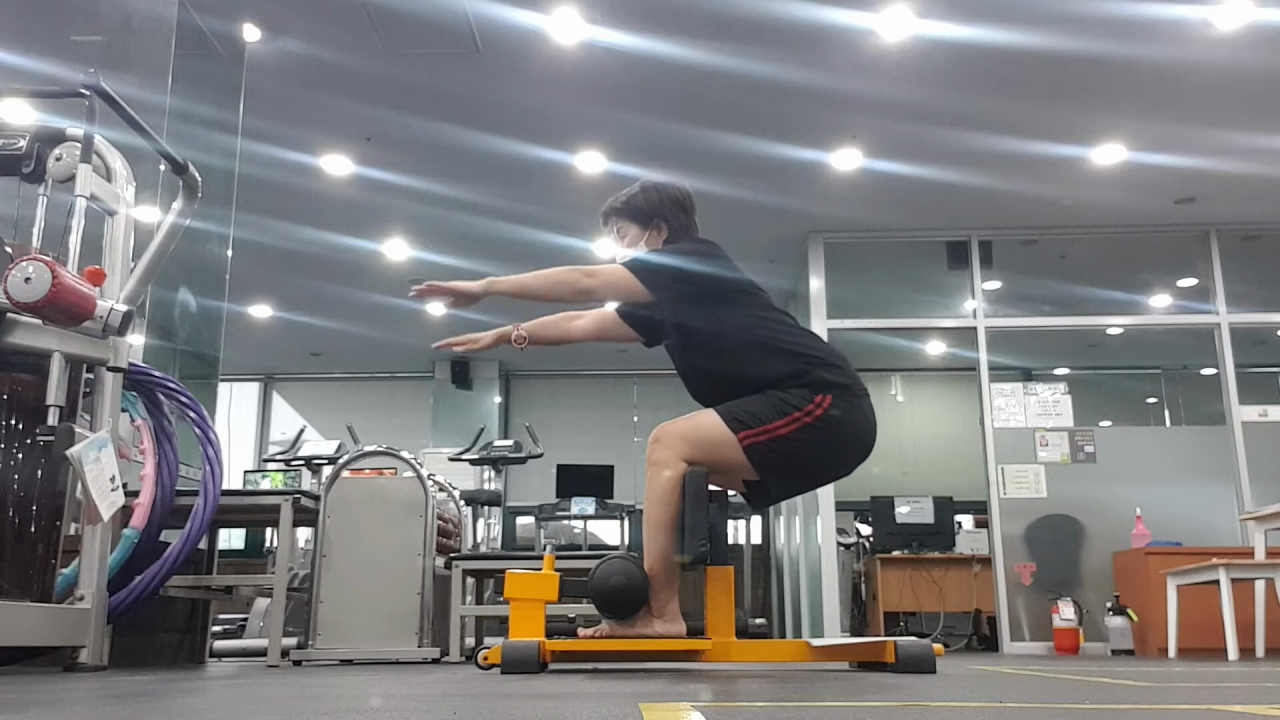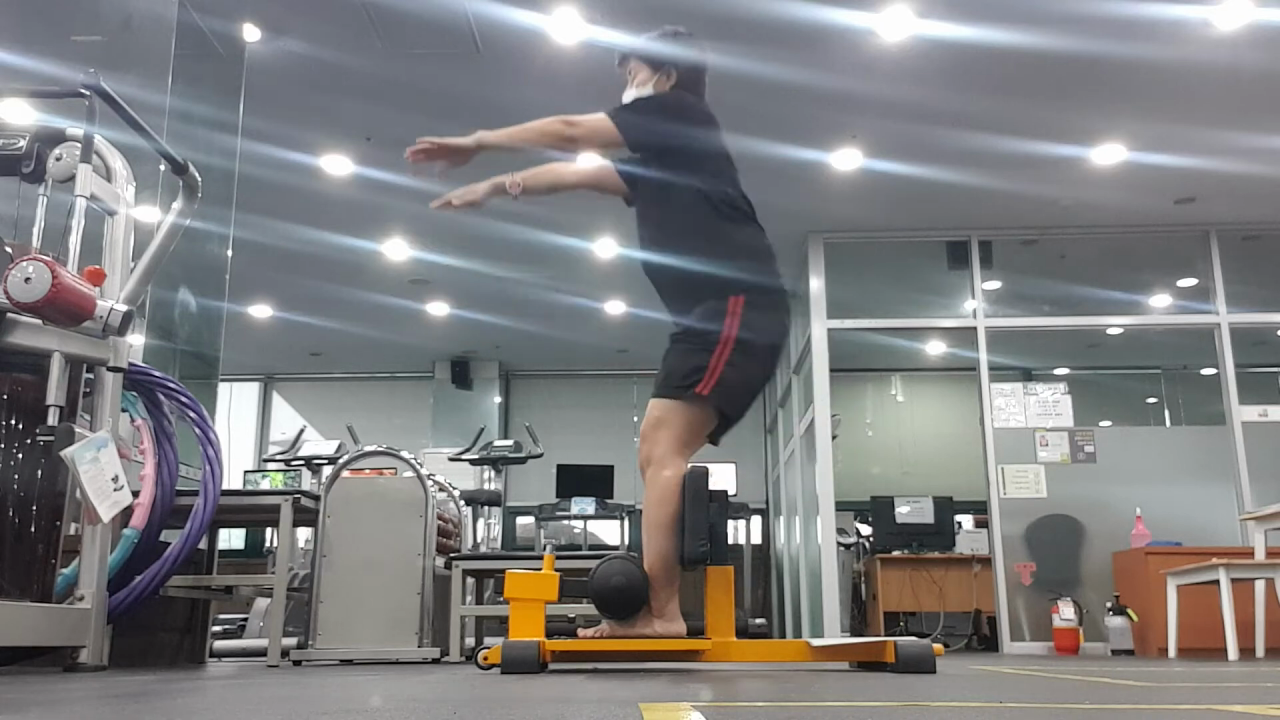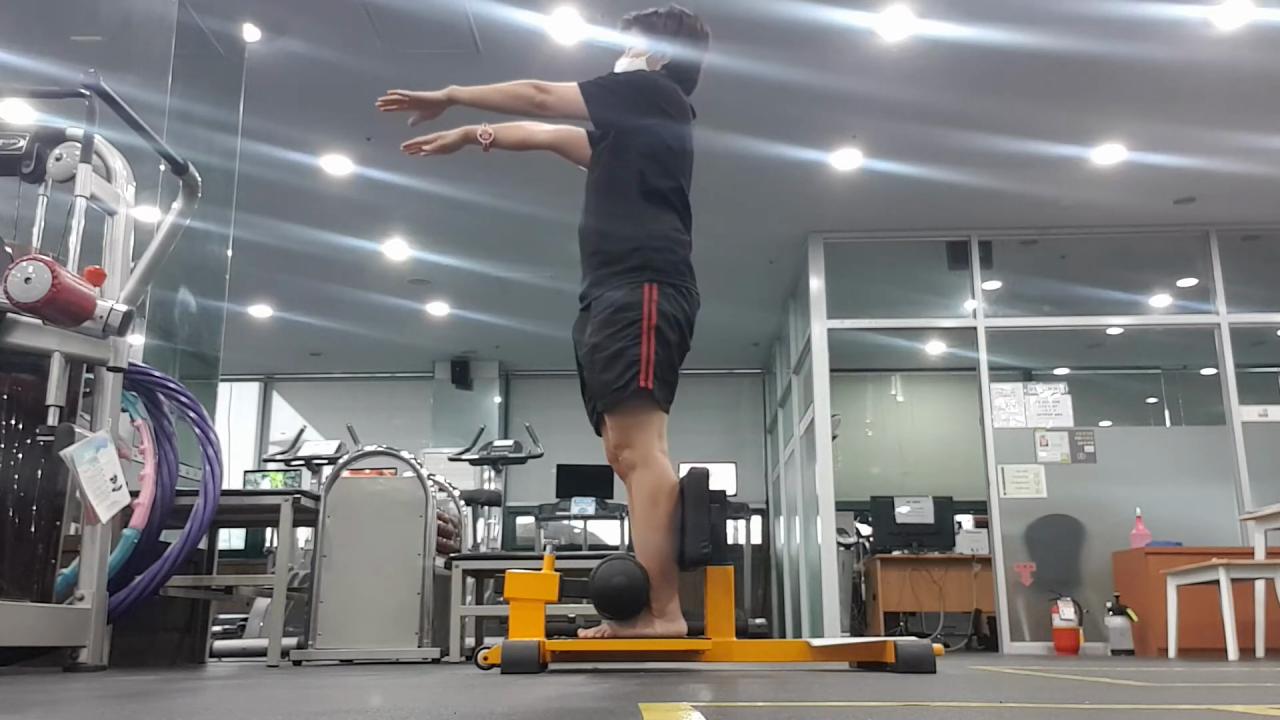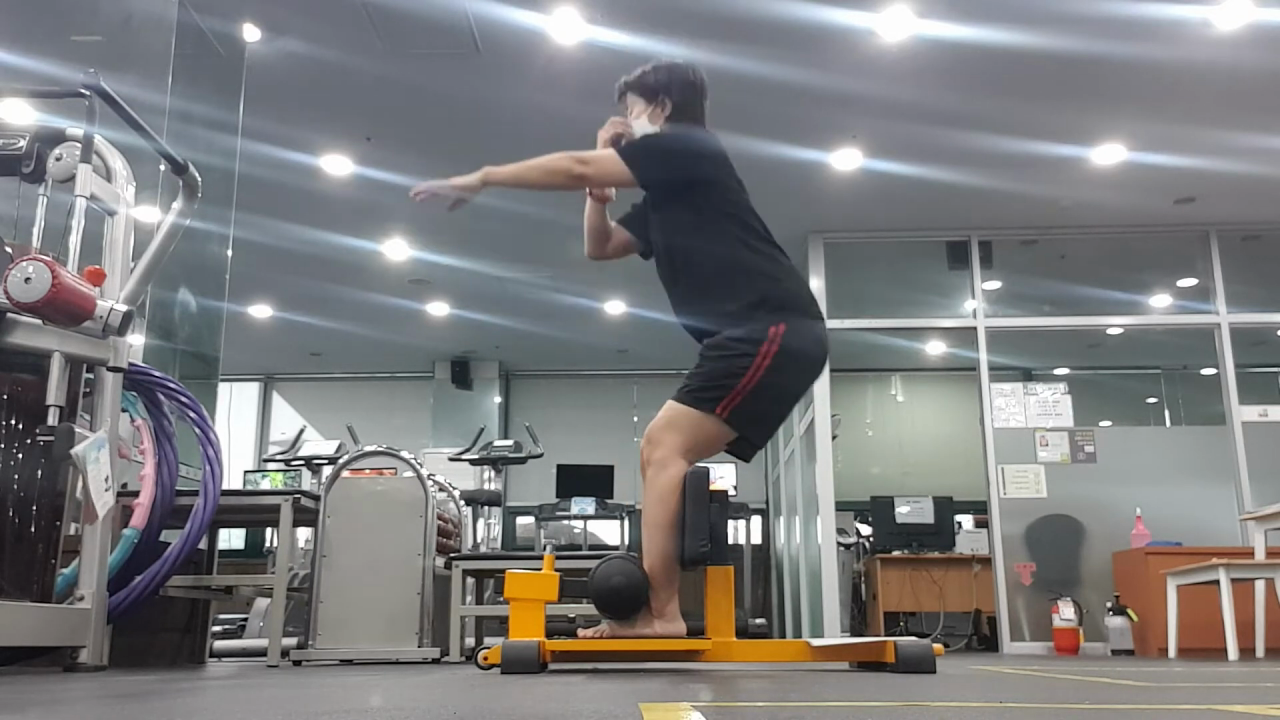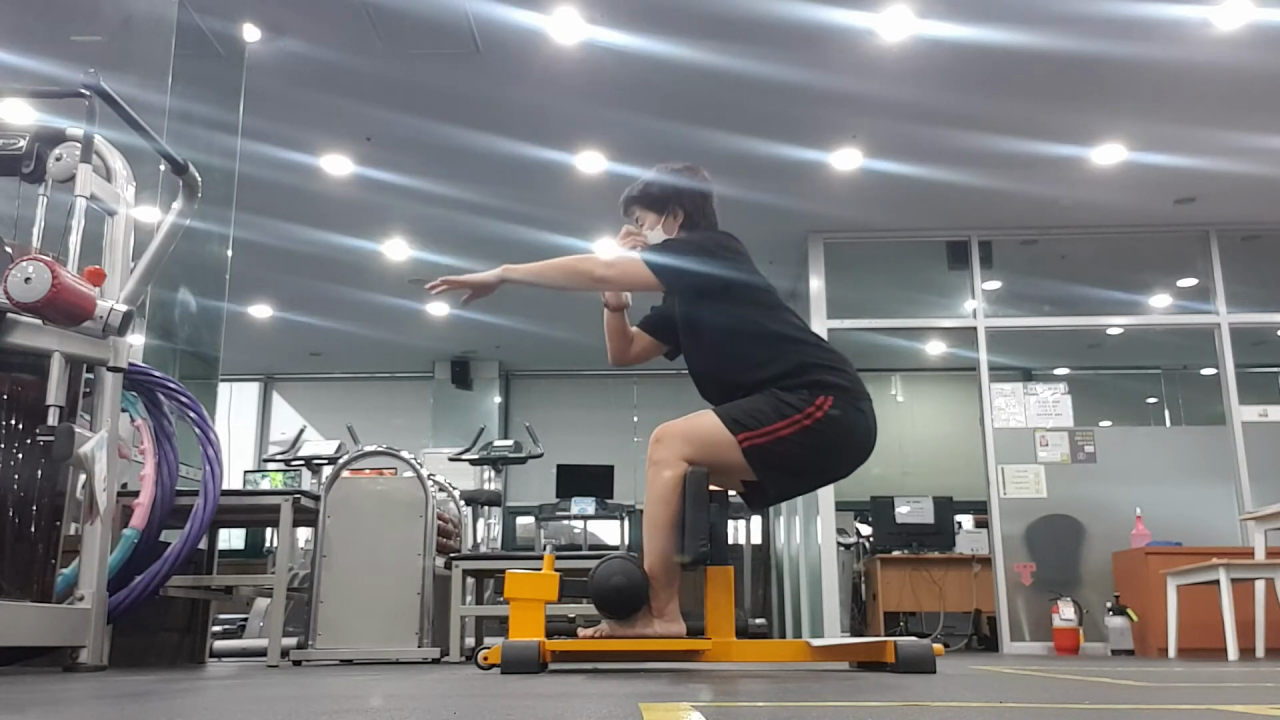
dt=1s
person 1, frame 1
left shoulder: (697, 263)
right shoulder: (668, 305)
left elbow: (585, 284)
right elbow: (583, 324)
left wrist: (485, 287)
right wrist: (504, 335)
left hip: (827, 409)
right hip: (825, 420)
left knee: (668, 445)
right knee: (683, 482)
left ankle: (658, 613)
right ankle: (685, 613)
person 1, frame 2
left shoulder: (680, 112)
right shoulder: (660, 161)
left elbow: (571, 131)
right elbow: (578, 173)
left wrist: (478, 141)
right wrist: (499, 186)
left hip: (733, 304)
right hip: (712, 310)
left knee: (663, 447)
right knee: (658, 450)
left ankle: (659, 612)
right ankle: (659, 609)
person 1, frame 3
left shoulder: (653, 95)
right shoulder: (629, 131)
left elbow: (540, 97)
right elbow: (548, 134)
left wrist: (447, 96)
right wrist: (470, 134)
left hip: (641, 290)
right hip: (615, 297)
left knee: (638, 446)
right knee: (626, 450)
left ankle: (660, 612)
right ankle: (650, 610)
person 1, frame 4
left shoulder: (687, 149)
right shoulder: (664, 197)
left elbow: (573, 168)
right elbow: (599, 245)
left wrist: (479, 179)
right wrist: (600, 175)
left hip: (772, 330)
right hip: (761, 337)
left knee: (663, 445)
right knee: (662, 453)
left ankle: (658, 614)
right ankle: (660, 609)
person 1, frame 5
left shoulder: (711, 252)
right shoulder: (685, 298)
left elbow: (597, 271)
right elbow: (622, 352)
left wrist: (501, 274)
right wrist: (615, 291)
left hip: (826, 409)
right hip: (830, 422)
left knee: (670, 444)
right knee: (683, 479)
left ankle: (658, 615)
